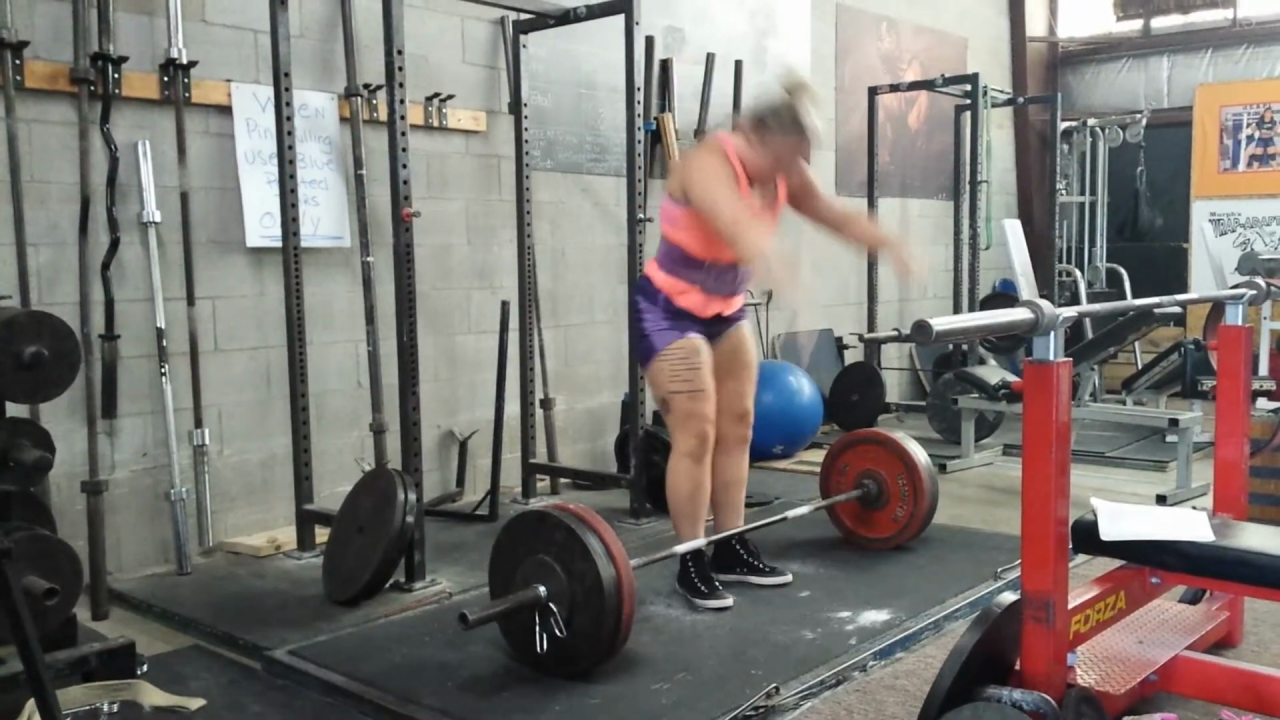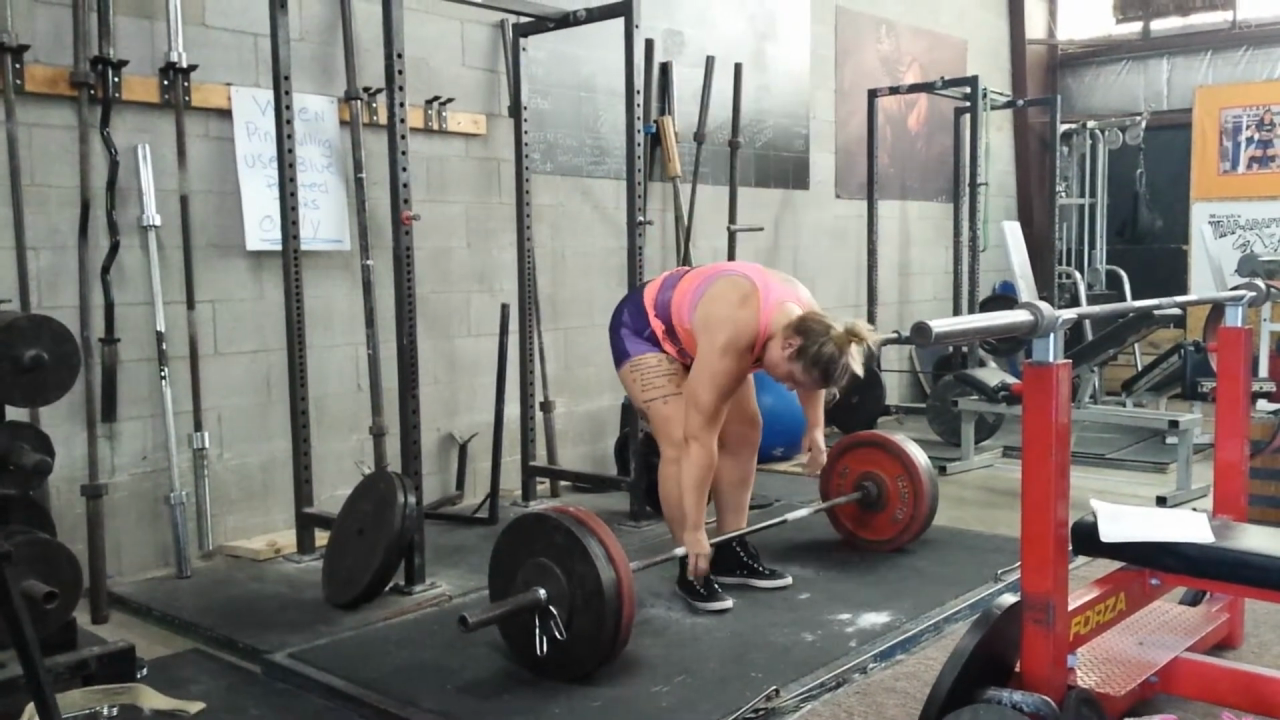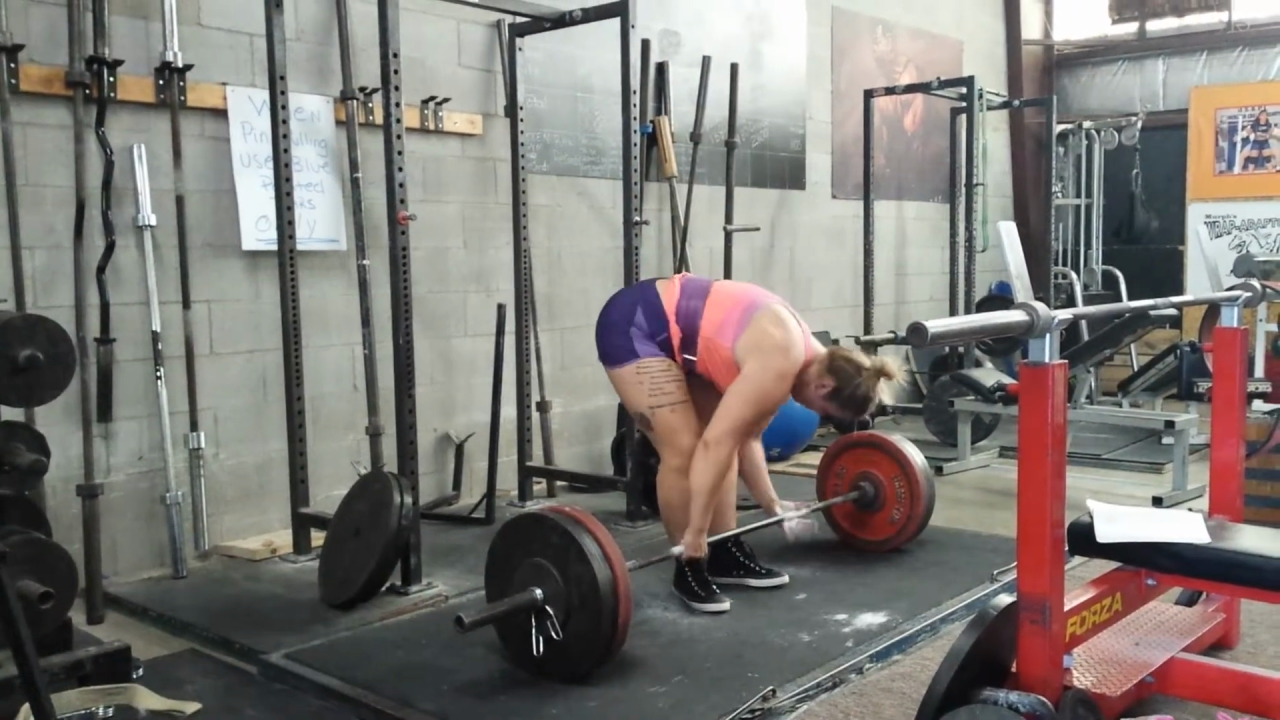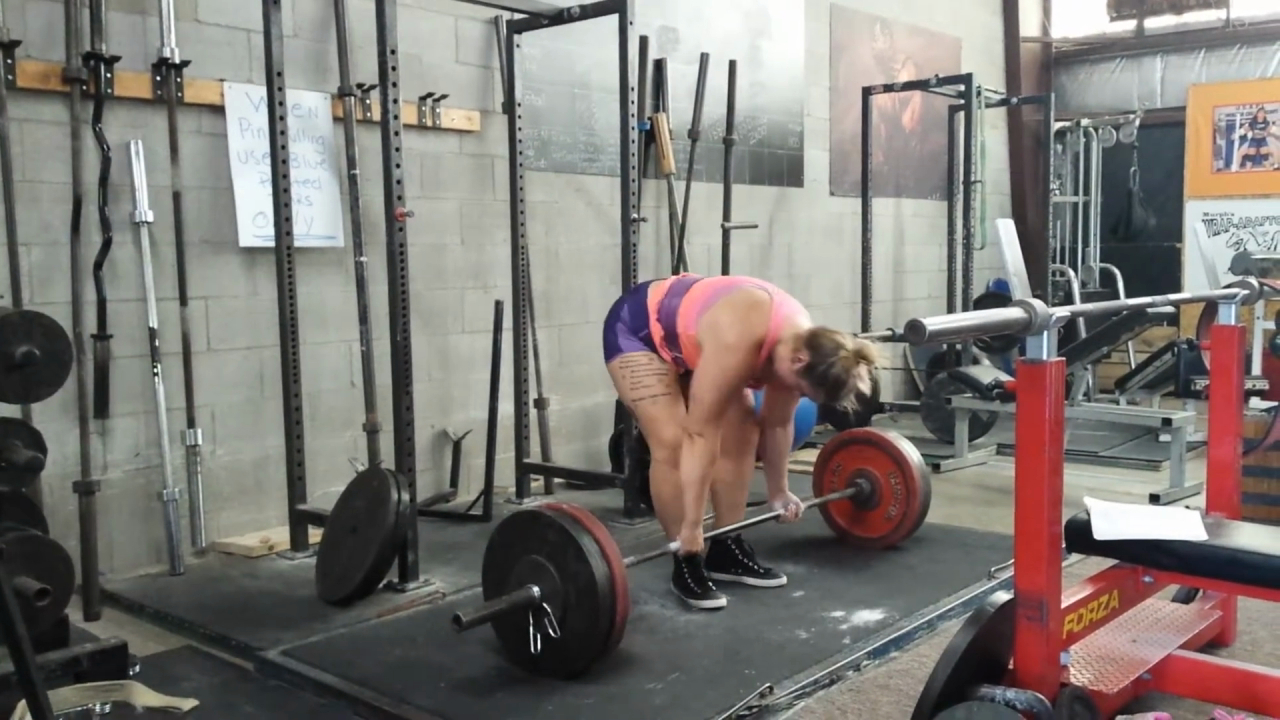
dt=0.5s
person 1, frame 1
left shoulder: (780, 171)
right shoulder: (708, 164)
left elbow: (835, 214)
right elbow: (734, 219)
left wrist: (887, 244)
right wrist: (767, 253)
left hip: (723, 308)
right hip: (669, 311)
left knee: (737, 428)
right knee: (695, 437)
left ankle: (732, 547)
right ankle: (693, 563)
person 1, frame 2
left shoulder: (807, 323)
right shoulder: (732, 334)
left elbow: (811, 373)
right elbow: (699, 438)
left wrist: (815, 427)
right wrist: (694, 532)
left hip: (692, 329)
right hip: (644, 329)
left knee: (745, 431)
right knee: (679, 443)
left ankle: (732, 552)
right ankle: (691, 567)
person 1, frame 3
left shoulder: (801, 357)
right shoulder: (780, 366)
left elbow: (742, 439)
right elbow: (716, 444)
left wrist: (771, 504)
right wrist: (696, 531)
left hip: (671, 330)
right hip: (635, 325)
left knee: (725, 435)
right knee: (682, 451)
left ankle: (725, 554)
right ankle: (688, 567)
person 1, frame 4
left shoulder: (801, 341)
right shoulder: (739, 340)
left elbow: (777, 423)
right elbow: (700, 434)
left wrist: (779, 493)
right wrist: (692, 525)
left hip: (686, 337)
right hip: (638, 326)
left knee: (740, 434)
right knee: (672, 443)
left ankle: (726, 549)
right ankle: (687, 562)
